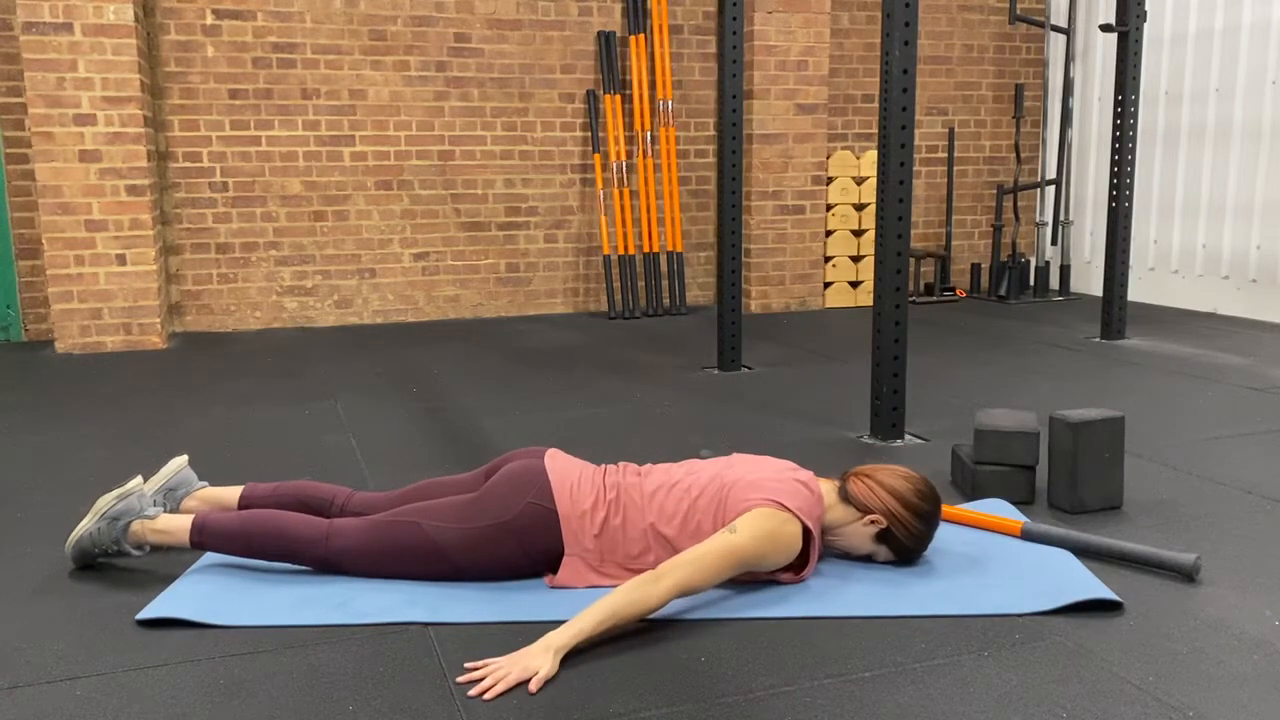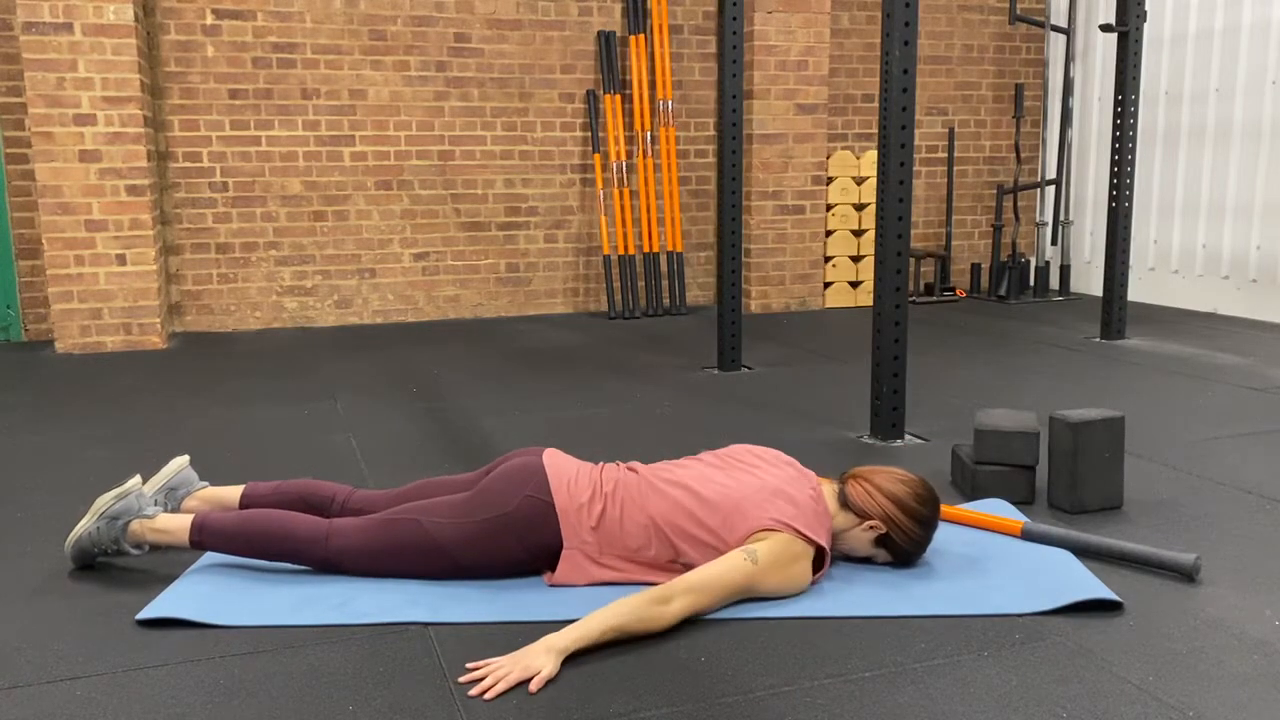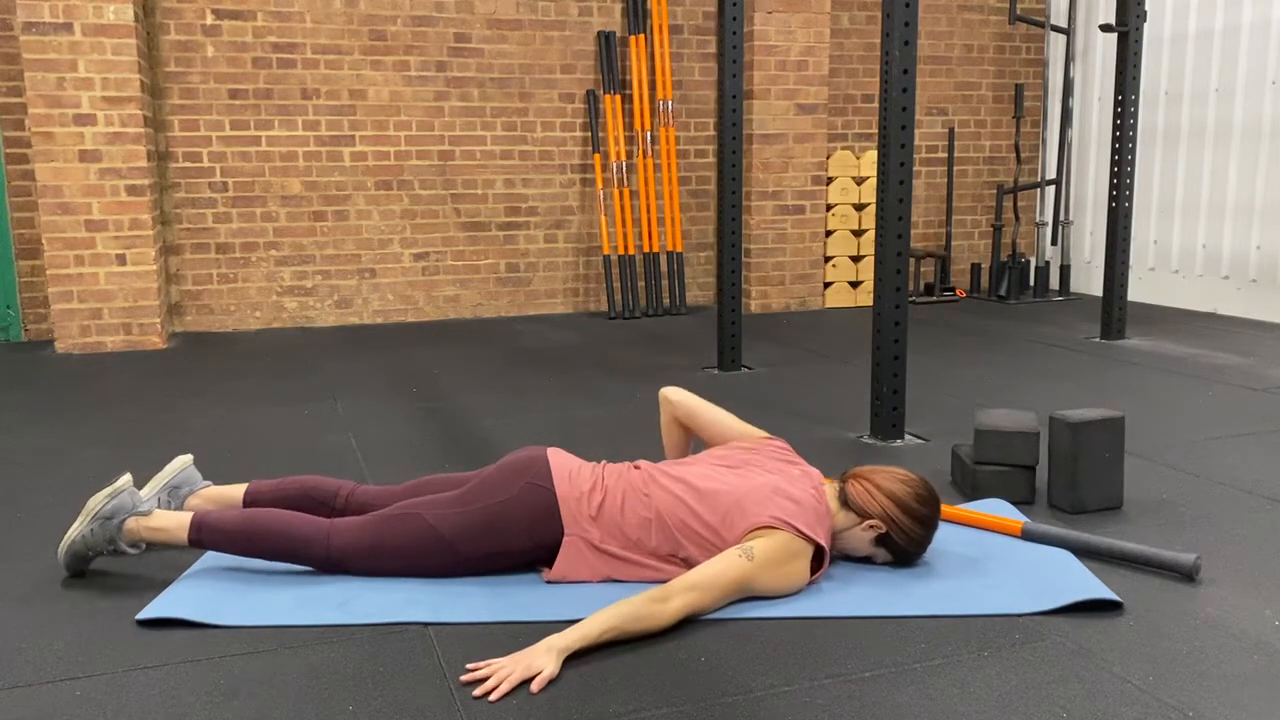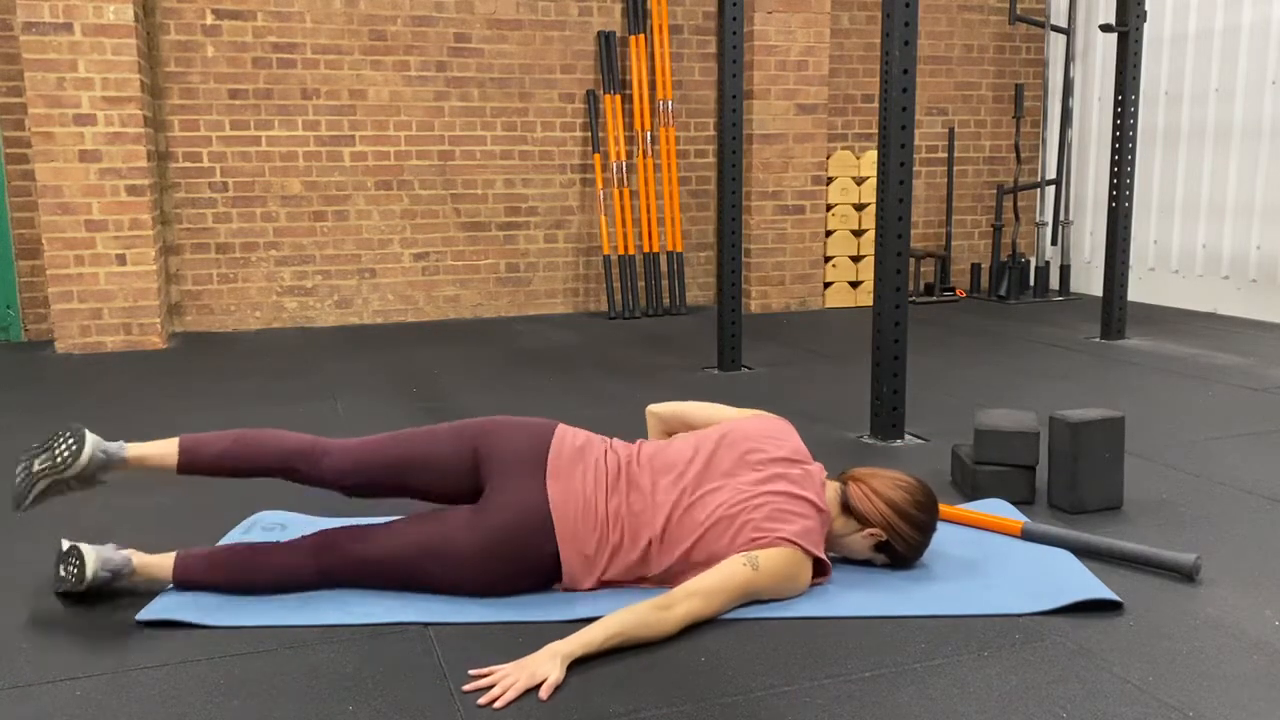
dt=0.7s
person 1, frame 1
left shoulder: (793, 477)
right shoulder: (789, 530)
right elbow: (668, 582)
right wrist: (553, 645)
left hip: (552, 481)
right hip: (545, 527)
left knee: (358, 510)
right knee: (338, 547)
left ankle: (192, 493)
right ankle: (146, 524)
person 1, frame 2
left shoulder: (784, 464)
right shoulder: (797, 555)
right elbow: (676, 601)
right wrist: (554, 647)
left hip: (548, 478)
right hip: (543, 528)
left knee: (358, 507)
right knee: (339, 546)
left ankle: (192, 492)
right ankle: (145, 526)
person 1, frame 3
left shoulder: (780, 457)
right shoulder: (796, 556)
left elbow: (672, 398)
right elbow: (676, 600)
right wrist: (555, 646)
left hip: (551, 476)
right hip: (544, 519)
left knee: (359, 501)
right knee: (335, 547)
left ankle: (195, 490)
right ankle: (139, 521)
person 1, frame 4
left shoulder: (778, 433)
right shoulder: (795, 558)
left elbow: (660, 413)
right elbow: (680, 607)
right wrist: (556, 654)
left hip: (539, 450)
right hip: (531, 542)
left knee: (327, 462)
right knee: (330, 557)
left ankle: (114, 453)
right ankle: (126, 566)
